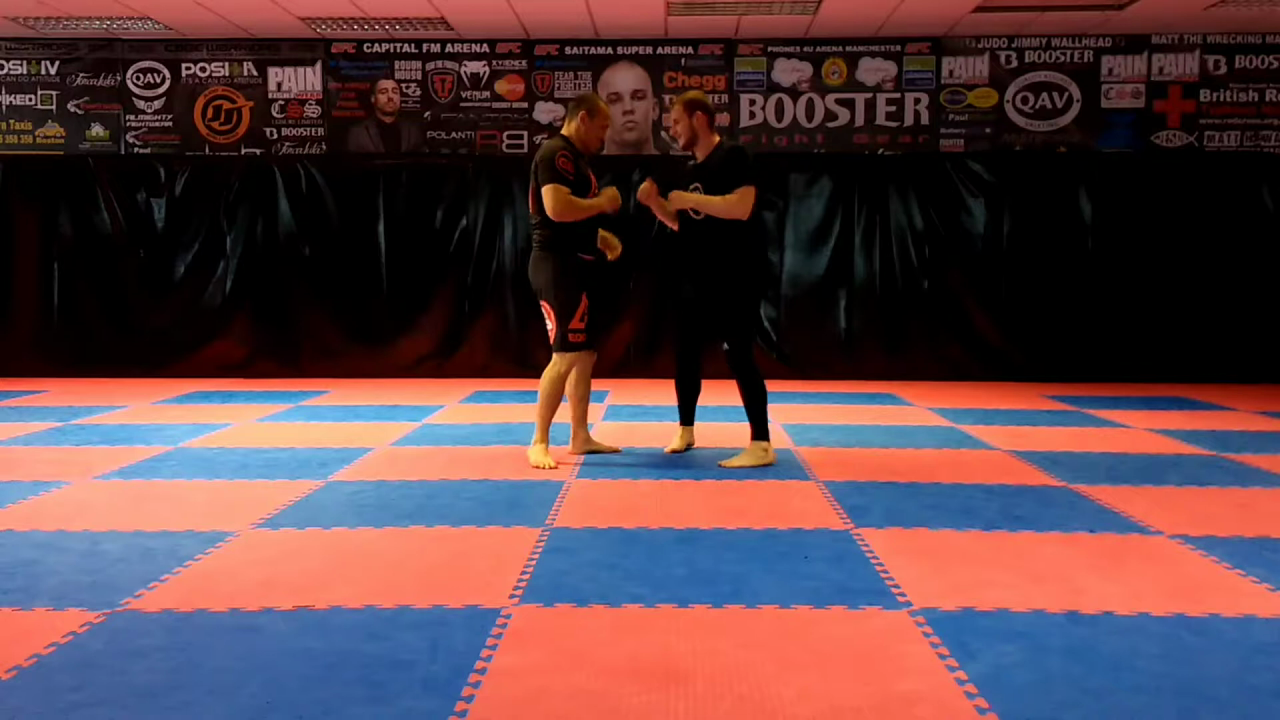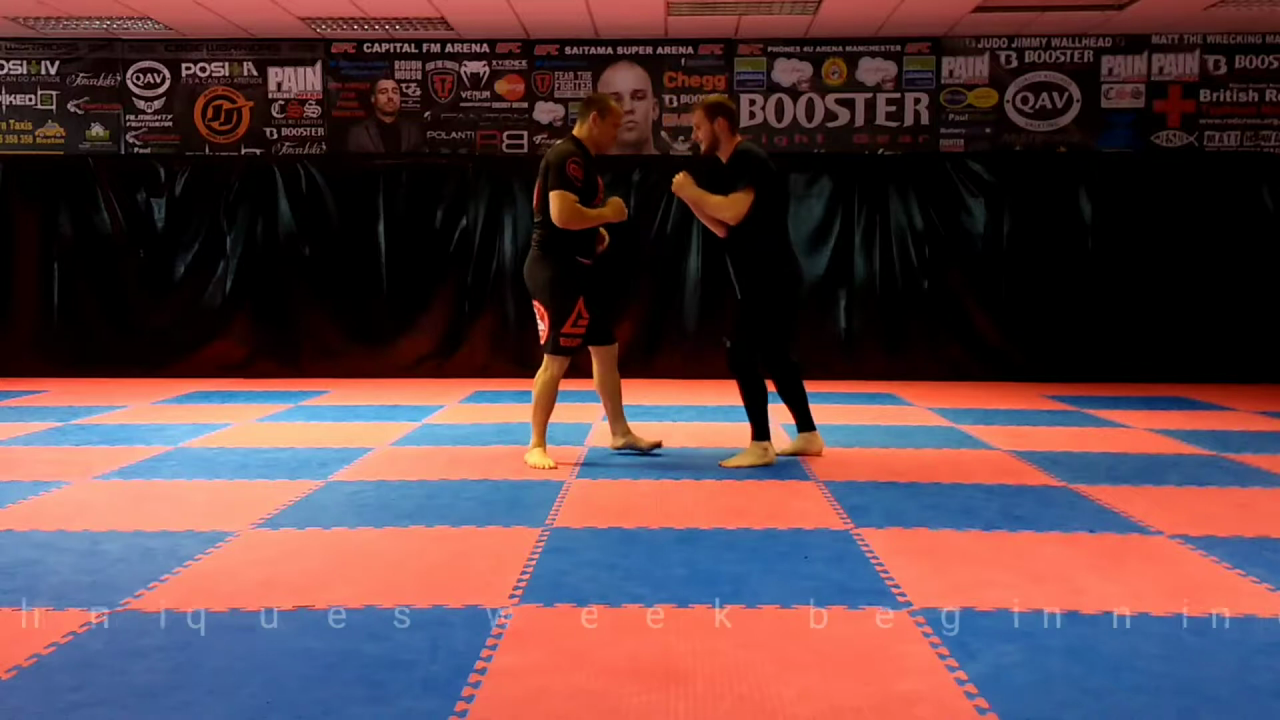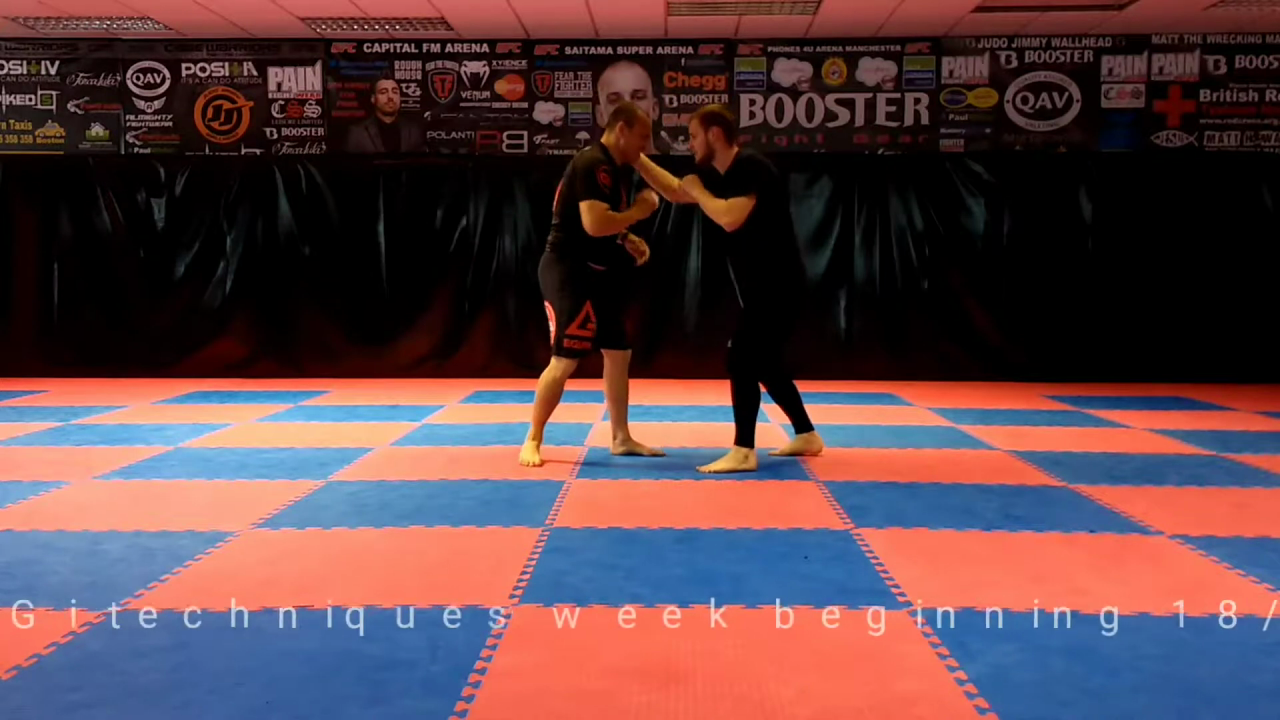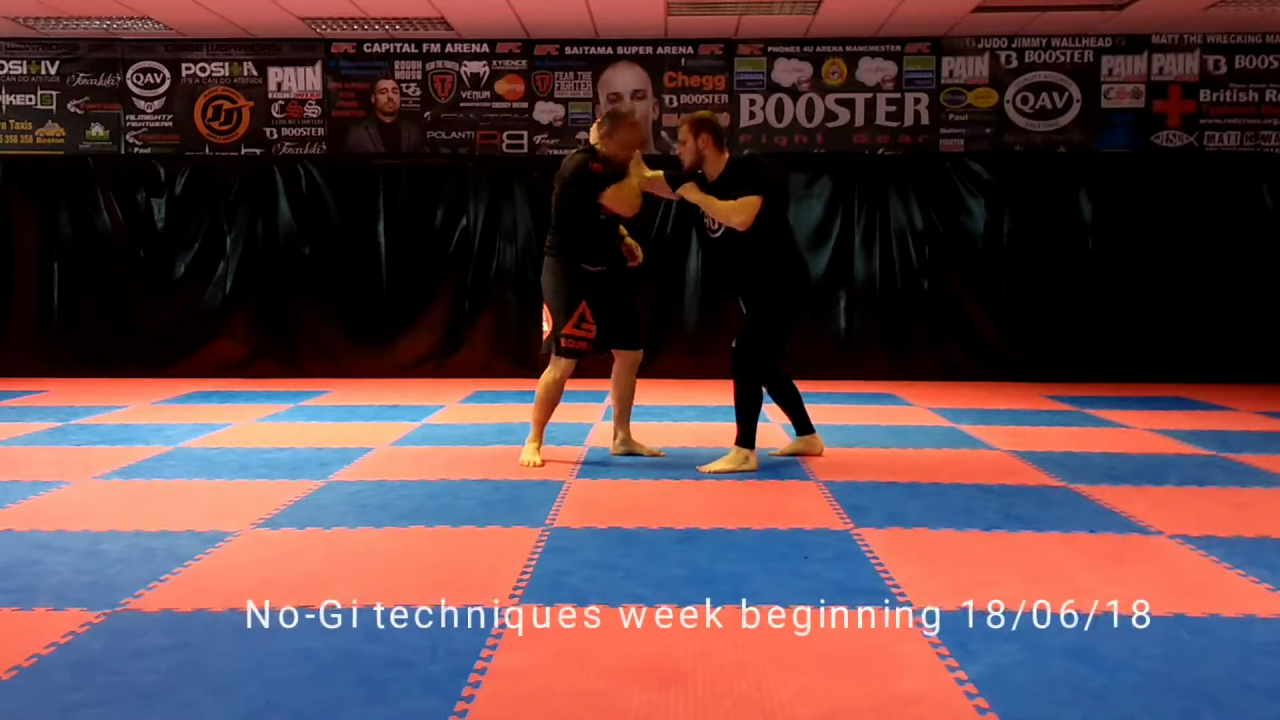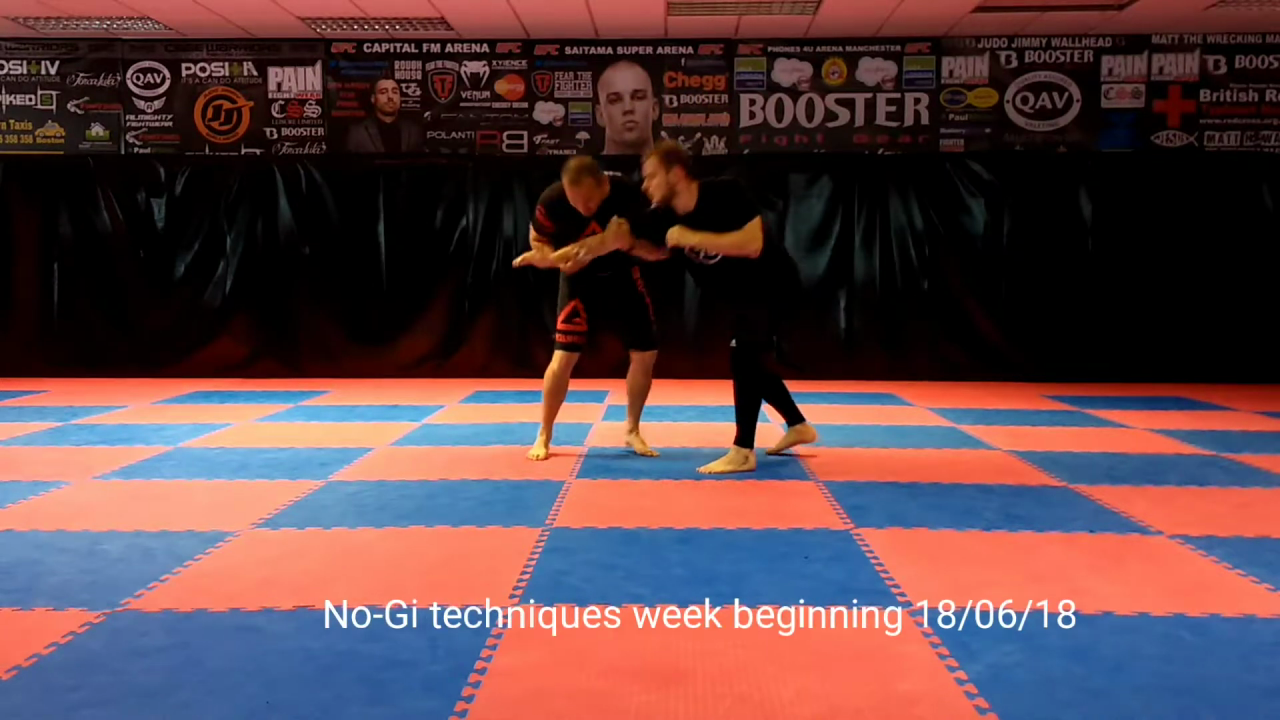
dt=0.4s
person 1, frame 1
left shoulder: (732, 157)
right shoulder: (692, 169)
left elbow: (742, 207)
left wrist: (690, 199)
right wrist: (657, 203)
left hip: (734, 279)
right hip: (697, 280)
left knee: (739, 357)
right knee: (686, 354)
left ankle: (761, 445)
right ankle: (686, 429)
person 1, frame 2
left shoulder: (748, 159)
right shoulder: (735, 164)
left elbow: (734, 213)
right elbow: (725, 228)
left wrist: (693, 190)
right wrist: (691, 199)
left hip: (769, 277)
right hip: (763, 277)
left knee: (740, 353)
right knee: (774, 356)
left ankle: (761, 444)
right ankle: (808, 436)
person 1, frame 3
left shoulder: (753, 167)
right shoulder: (718, 174)
left elbow: (731, 218)
right elbow: (676, 193)
left wrist: (698, 191)
right wrist: (636, 160)
left hip: (776, 284)
right hip: (761, 285)
left knee: (741, 357)
right knee: (764, 362)
left ankle: (743, 451)
right ankle: (807, 436)
person 1, frame 4
left shoulder: (748, 168)
right shoulder: (699, 181)
left elbow: (741, 217)
right elbow: (645, 179)
left wrist: (698, 197)
left hip: (782, 285)
right hip: (758, 289)
left knee: (746, 359)
right knee: (764, 365)
left ankle: (744, 452)
right ankle: (808, 437)
person 1, frame 5
left shoulder: (725, 194)
right shoulder: (666, 219)
left elbow: (753, 244)
left wrist: (693, 237)
left hip: (771, 284)
right hip: (741, 291)
left knee: (744, 356)
right knee: (754, 362)
left ankle: (742, 452)
right ankle: (798, 426)
person 2, frame 1
left shoulder: (576, 158)
right shoulder: (557, 153)
right elbow: (557, 209)
left wrist: (601, 236)
right wrist: (603, 202)
left hip: (579, 265)
right hip: (559, 266)
left knee: (586, 354)
right knee: (566, 355)
left ankle: (580, 437)
right ankle: (539, 442)
person 2, frame 2
left shoulder: (581, 158)
right shoulder: (567, 157)
right elbow: (562, 216)
left wrist: (595, 230)
right wrist: (607, 213)
left hip: (576, 268)
right hip: (554, 268)
left knee: (606, 350)
right knee: (556, 359)
left ankle: (620, 433)
right ankle: (536, 446)
person 2, frame 3
left shoulder: (618, 168)
right shoulder: (593, 165)
right elbow: (594, 224)
left wrist: (630, 240)
right wrist: (638, 211)
left hip: (599, 271)
right hip: (568, 270)
left knee: (619, 354)
right knee: (565, 361)
left ankle: (621, 438)
right ankle: (532, 439)
person 2, frame 4
left shoulder: (610, 167)
right shoulder: (583, 165)
right elbow: (628, 205)
left wrist: (623, 240)
right wrist: (634, 167)
left hip: (605, 272)
right hip: (570, 273)
left knee: (629, 354)
right knee: (564, 363)
left ankle: (622, 436)
right ankle: (533, 441)
person 2, frame 5
left shoulder: (628, 195)
right shoulder: (551, 201)
left elbow: (659, 251)
right elbow: (537, 242)
left wrist: (626, 243)
right wrist: (562, 261)
left hip: (622, 275)
right hip: (580, 279)
left knee: (645, 354)
right knee: (564, 357)
left ankle: (632, 431)
right ankle: (544, 437)
